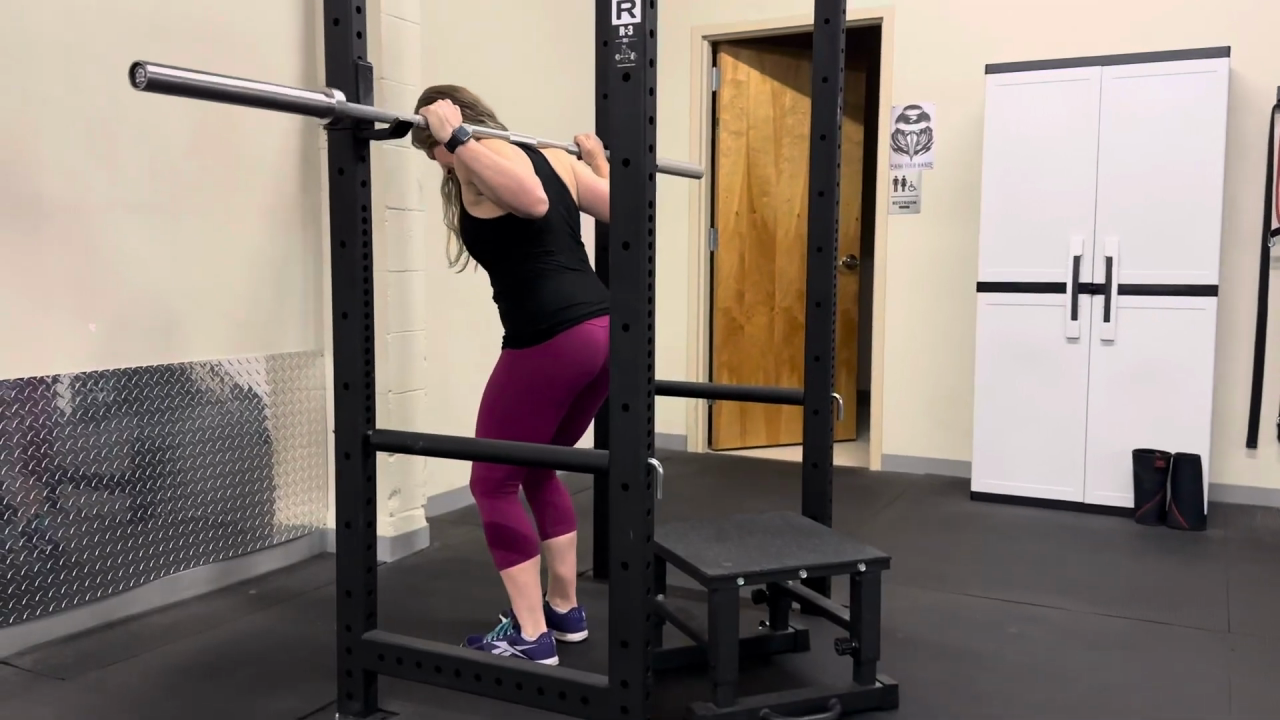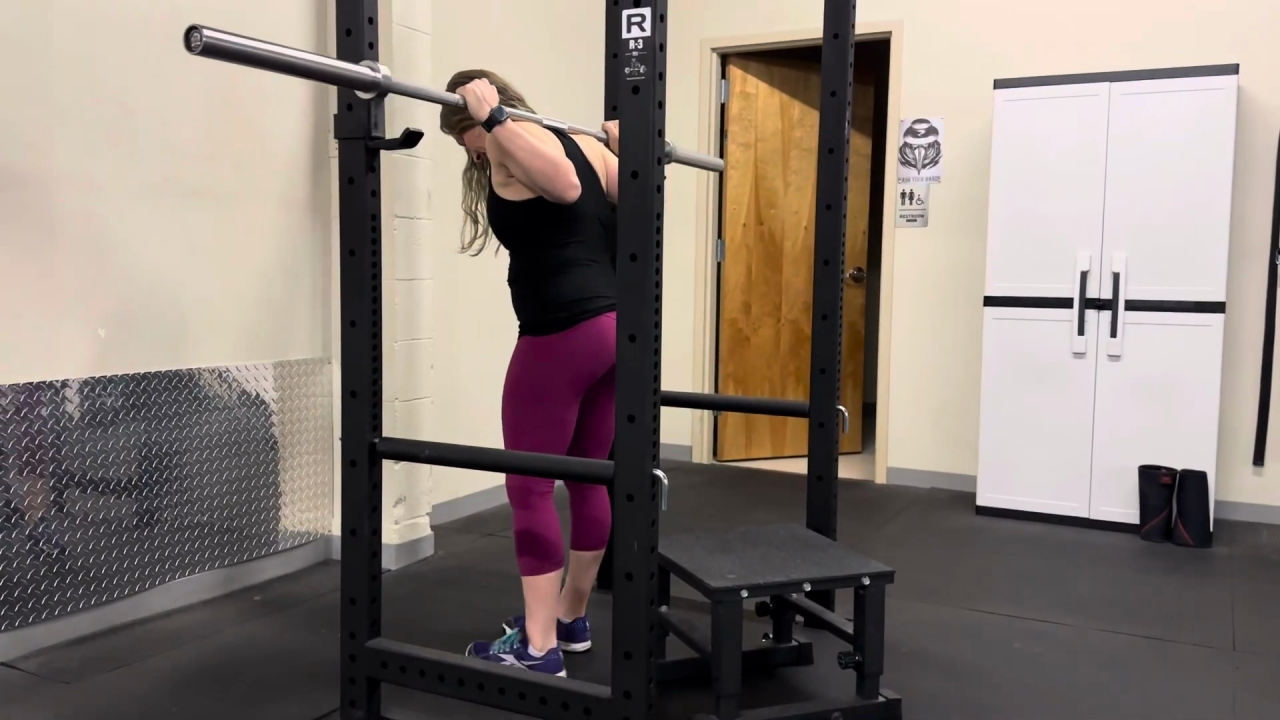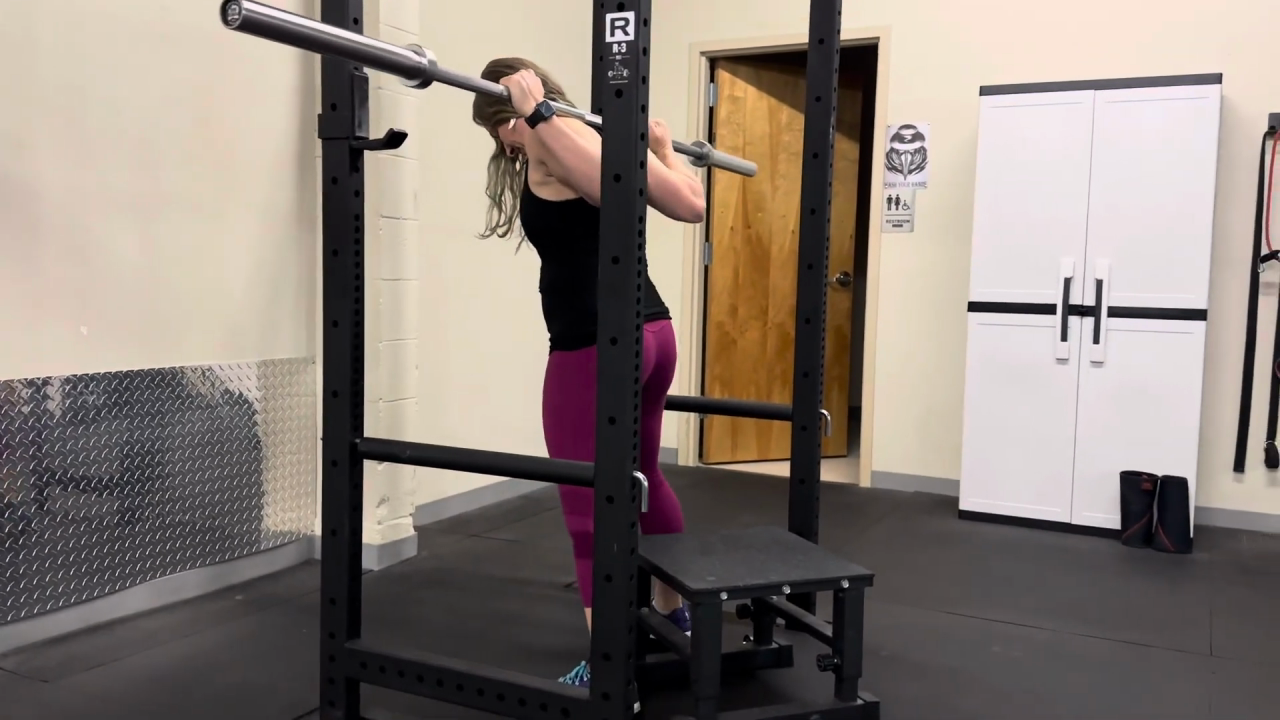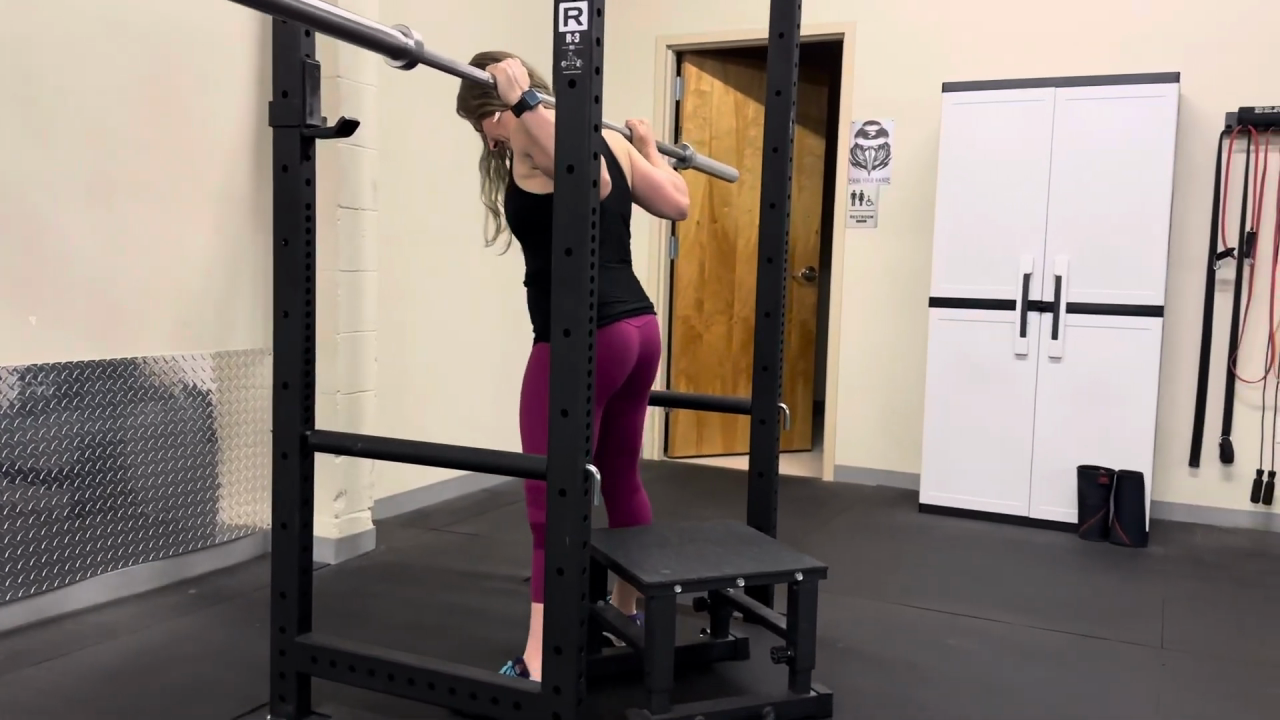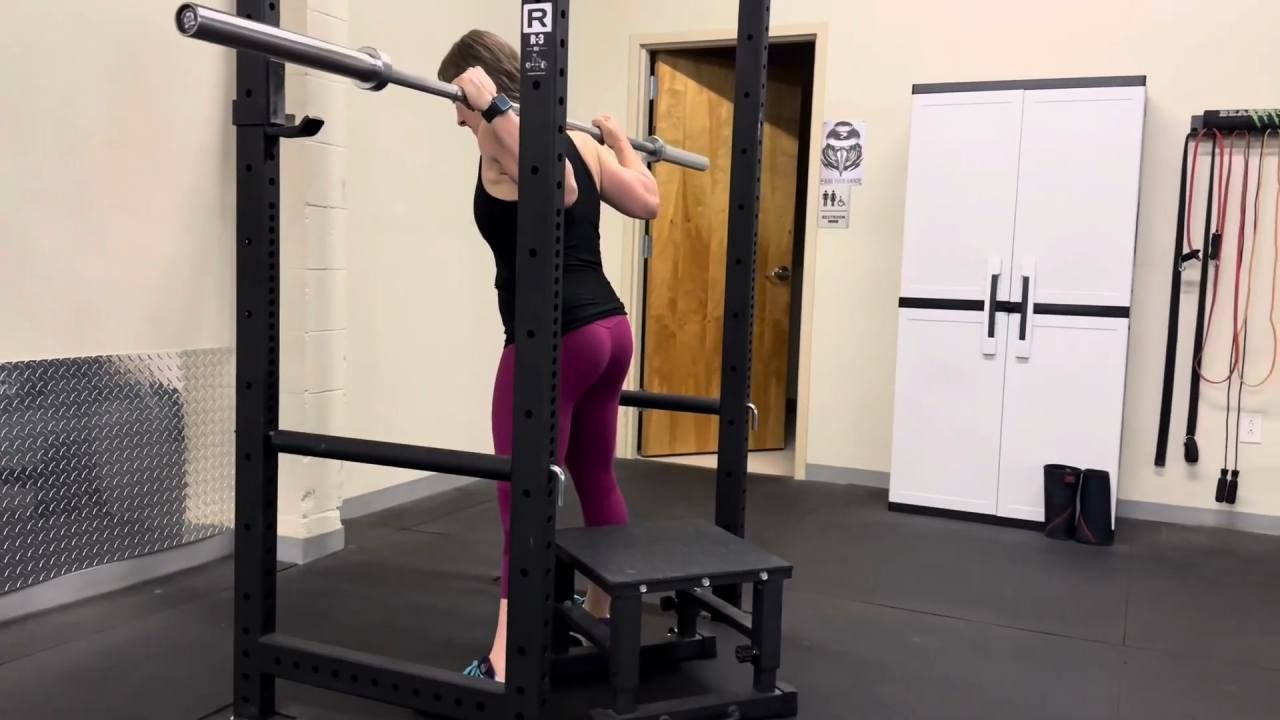
dt=1s
person 1, frame 1
left shoulder: (479, 160)
right shoulder: (553, 156)
left elbow: (532, 202)
left wrist: (455, 137)
right wrist: (598, 161)
left hip: (549, 343)
right hip: (601, 332)
left knee: (493, 485)
right knee: (538, 472)
left ankle: (530, 635)
right ankle: (565, 608)
person 1, frame 2
left shoulder: (511, 144)
right shoulder: (583, 142)
left elbow: (563, 185)
left wrist: (492, 118)
right wrist: (623, 149)
left hip: (561, 337)
right hip: (614, 327)
left knee: (530, 489)
right knee: (589, 480)
left ankle: (538, 645)
right ankle: (570, 616)
person 1, frame 3
left shoulder: (551, 141)
left elbow: (605, 188)
right elbow: (692, 204)
left wrist: (537, 113)
right wrist: (664, 149)
left hip: (593, 350)
right hip: (654, 334)
left knee: (589, 509)
right knee: (644, 481)
right ankle: (672, 606)
person 1, frame 4
left shoulder: (531, 139)
right shoulder: (609, 139)
left elbow: (588, 179)
right elbow: (677, 202)
left wrist: (523, 101)
right wrist: (648, 147)
left hip: (582, 342)
right hip: (639, 331)
left knee: (551, 503)
right knee: (622, 483)
left ankle: (539, 665)
right ankle: (630, 608)
person 1, frame 5
left shoulder: (502, 142)
right shoulder: (579, 139)
left elbow: (560, 188)
right elbow: (647, 200)
left wrist: (494, 107)
right wrist: (620, 142)
left hip: (553, 342)
right hip: (610, 330)
right knee: (597, 482)
left ankle: (505, 663)
right ankle: (603, 609)
